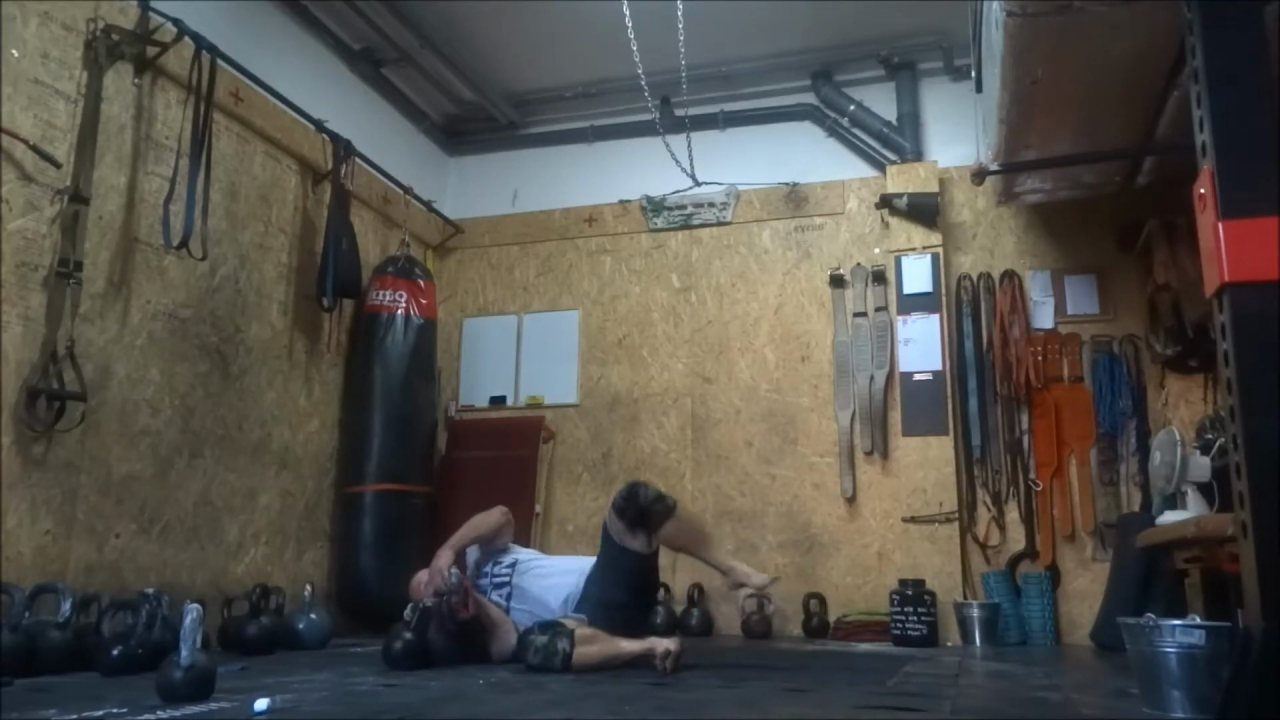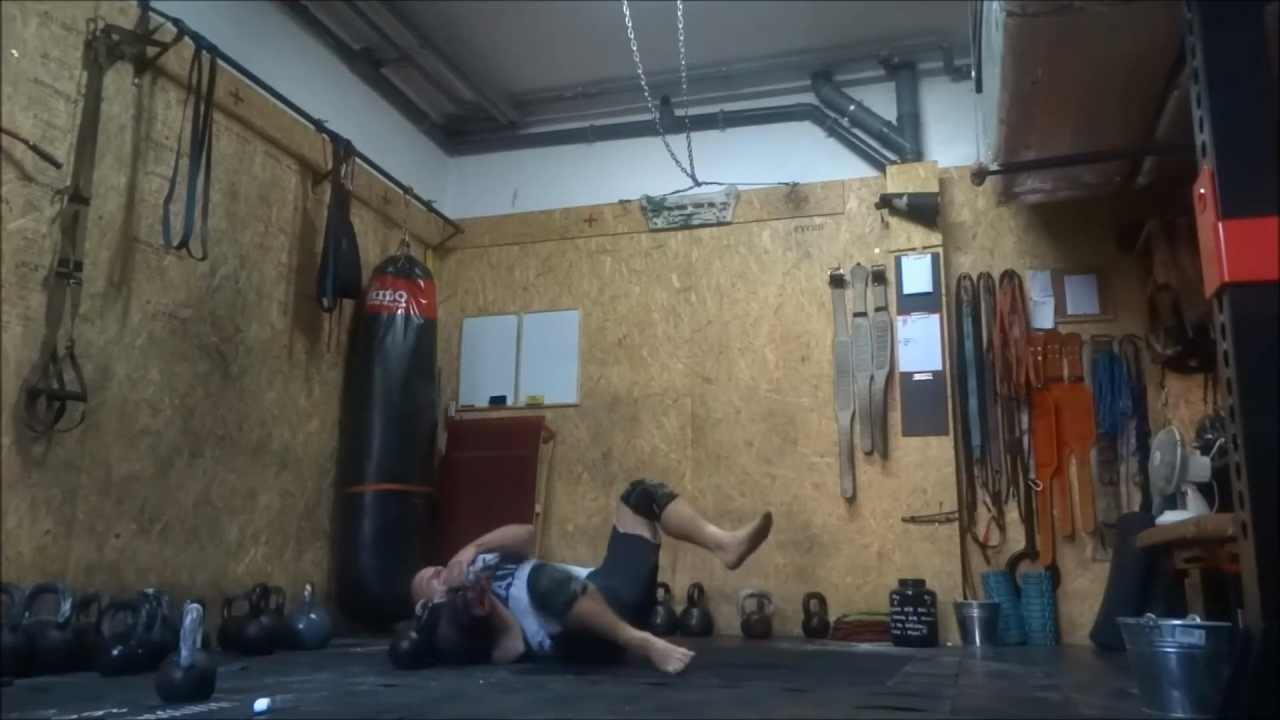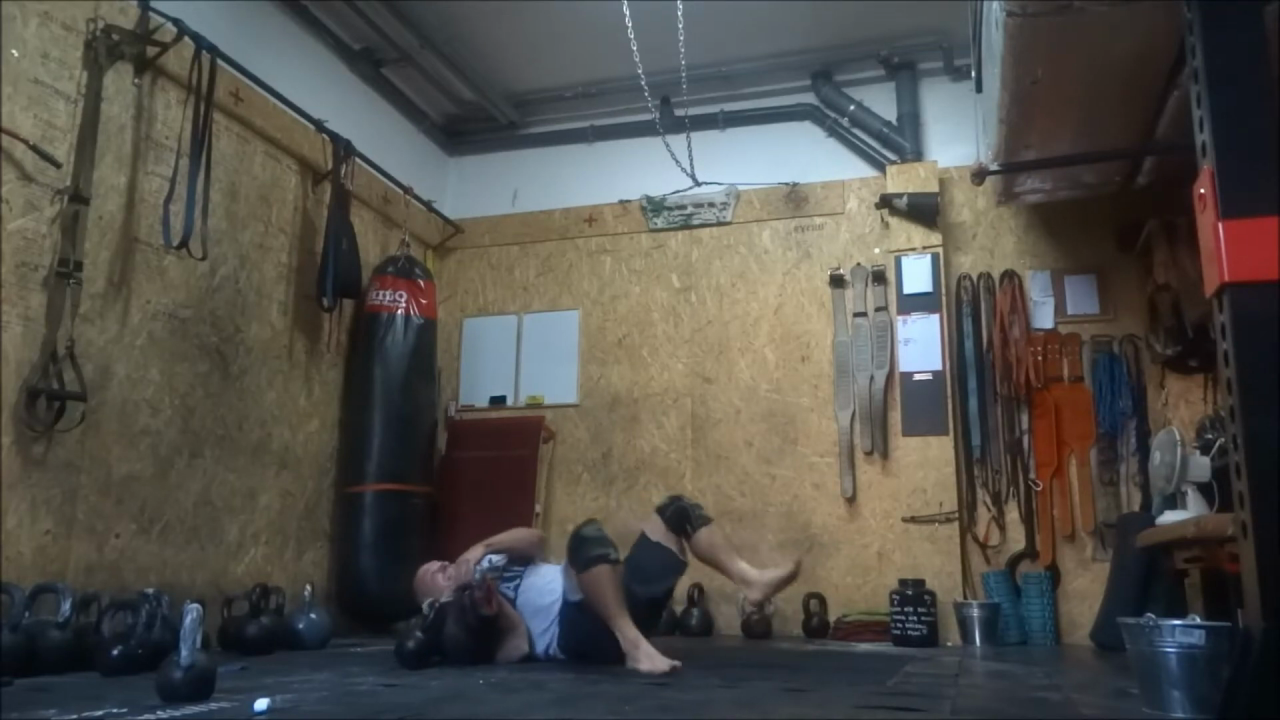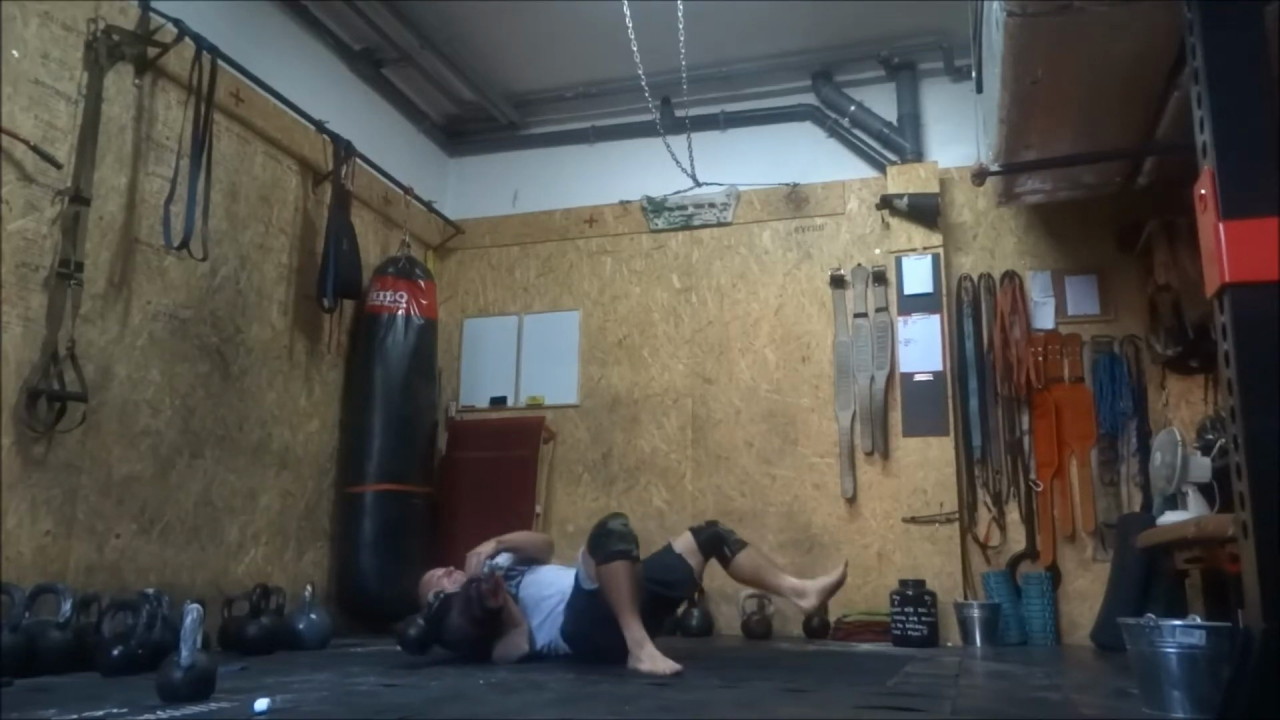
dt=0.2s
person 1, frame 1
left shoulder: (479, 558)
right shoulder: (466, 608)
left elbow: (501, 516)
right elbow: (506, 648)
left wrist: (447, 548)
right wrist: (470, 602)
left hip: (603, 579)
right hip: (588, 618)
left knee: (635, 499)
right knee: (536, 645)
left ankle: (730, 569)
right ankle: (647, 647)
person 1, frame 2
left shoulder: (482, 564)
right shoulder: (460, 611)
left elbow: (524, 535)
right elbow: (510, 649)
left wrist: (472, 549)
right wrist: (479, 600)
left hip: (605, 590)
right hip: (574, 630)
left knee: (641, 496)
right knee: (546, 579)
left ankle: (726, 545)
right ankle: (644, 644)
person 1, frame 3
left shoulder: (487, 565)
left elbow: (534, 540)
right elbow: (516, 648)
left wrist: (480, 548)
left hip: (624, 603)
right hip: (589, 632)
left knee: (675, 511)
right knee: (588, 535)
left ankle: (751, 580)
right ankle: (636, 646)
person 1, frame 4
left shoulder: (495, 567)
left elbow: (543, 544)
right elbow: (516, 645)
left wrist: (494, 543)
right wrist: (494, 595)
left hip: (632, 604)
right hip: (590, 627)
left knee: (709, 535)
right knee: (611, 529)
left ankle: (799, 591)
right ankle: (641, 649)
